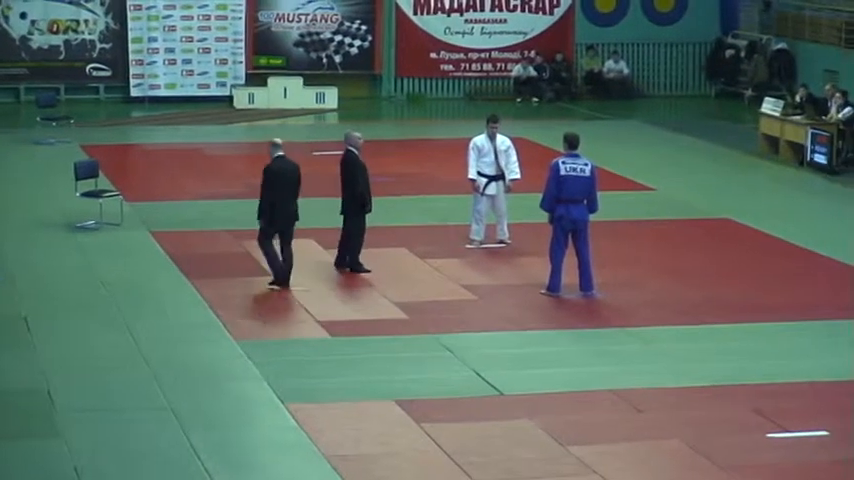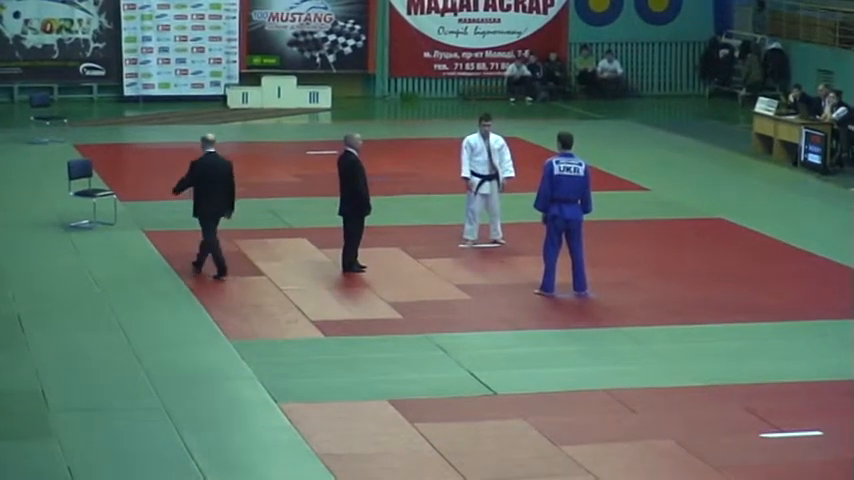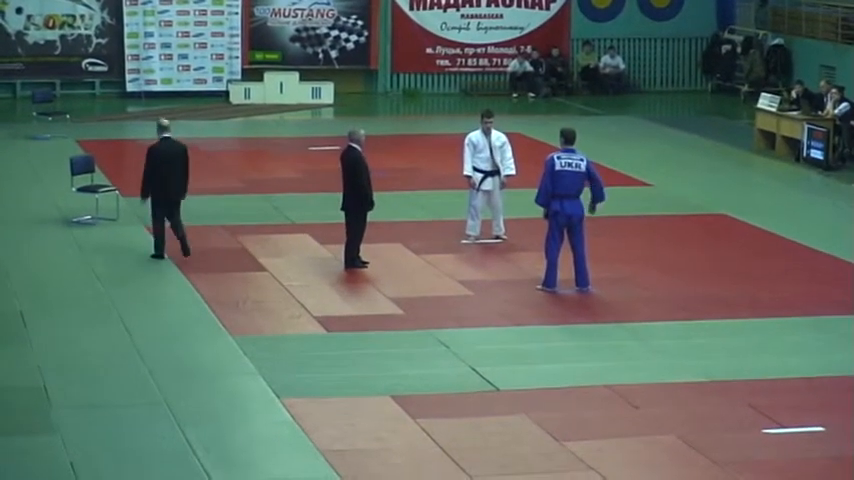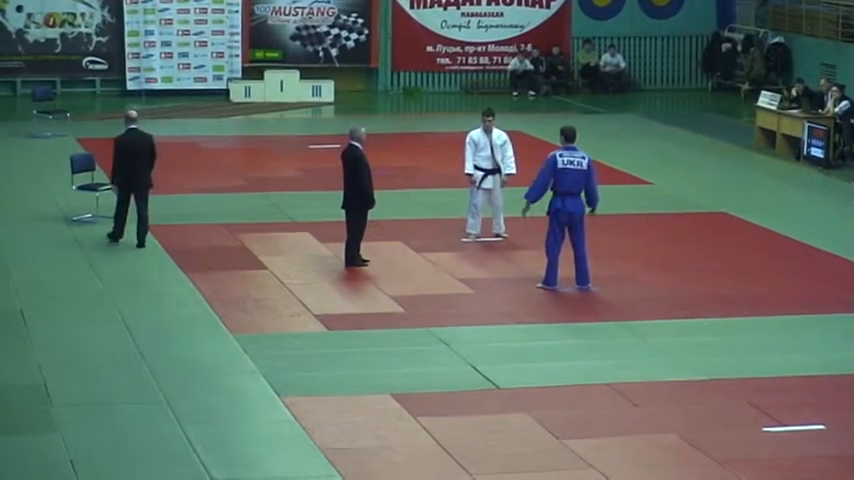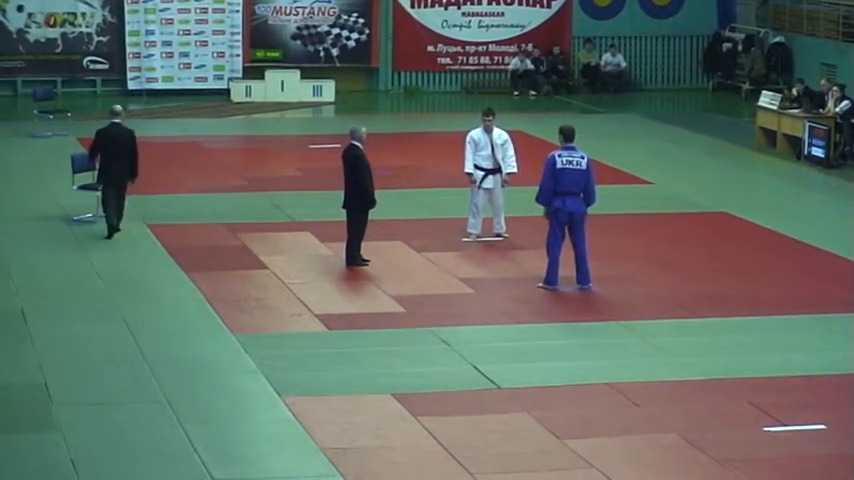
dt=0.7s
person 1, frame 1
left shoulder: (557, 164)
right shoulder: (588, 165)
left elbow: (551, 190)
right elbow: (592, 192)
left wrist: (549, 210)
right wrist: (590, 211)
left hip: (562, 211)
right hip: (581, 212)
left knee: (557, 250)
right knee: (583, 251)
left ankle: (554, 288)
right ankle: (587, 288)
person 1, frame 2
left shoulder: (551, 164)
right shoulder: (582, 165)
left elbow: (544, 190)
right elbow: (586, 193)
left wrist: (543, 211)
right wrist: (583, 211)
left hip: (556, 211)
right hip: (574, 212)
left knee: (551, 250)
right knee: (577, 251)
left ankle: (547, 288)
right ankle: (581, 288)
person 1, frame 3
left shoulder: (553, 159)
right shoulder: (584, 161)
left elbow: (546, 186)
right elbow: (597, 182)
left wrist: (545, 206)
right wrist: (595, 201)
left hip: (557, 206)
right hip: (576, 207)
left knee: (553, 246)
right knee: (578, 247)
left ankle: (550, 284)
right ankle: (583, 284)
person 1, frame 4
left shoulder: (555, 157)
right shoulder: (585, 158)
left elbow: (542, 181)
right elbow: (591, 185)
left wrist: (529, 201)
right wrist: (593, 204)
left hip: (559, 204)
right hip: (577, 205)
left knee: (554, 244)
right knee: (579, 245)
left ankle: (550, 282)
right ankle: (584, 282)
person 1, frame 5
left shoulder: (554, 157)
right shoulder: (584, 158)
left elbow: (547, 184)
right elbow: (589, 186)
left wrist: (546, 205)
right wrist: (586, 205)
left hip: (559, 204)
right hip: (577, 205)
left knee: (554, 244)
right knee: (579, 244)
left ankle: (551, 281)
right ankle: (584, 281)
person 2, frame 1
left shoulder: (270, 168)
right shoulder: (295, 166)
left elbow: (266, 194)
left wrist: (261, 215)
left hip: (273, 214)
right hip: (291, 212)
left knee: (264, 241)
right knee: (286, 245)
left ankle: (279, 273)
right ankle: (284, 279)
person 2, frame 2
left shoulder: (198, 164)
right shoulder: (226, 163)
left elbow: (187, 181)
right elbow: (231, 187)
left wrist: (176, 190)
right wrist: (230, 207)
left hip: (204, 207)
right hip: (220, 207)
left knee: (211, 237)
right knee: (209, 235)
left ankle: (221, 269)
right ankle: (199, 263)
person 2, frame 3
left shoulder: (153, 150)
right shoulder: (181, 147)
left elbow: (148, 172)
right elbow: (186, 170)
left wrist: (144, 194)
right wrist: (184, 189)
left hip: (158, 192)
right hip: (176, 191)
left knee: (158, 221)
right knee: (175, 219)
left ankle: (159, 251)
right ankle: (184, 246)
person 2, frame 4
left shoulder: (120, 140)
right shoulder: (148, 138)
left elbow: (117, 163)
right elbow: (152, 159)
left wrist: (115, 182)
left hip: (126, 180)
right hip: (143, 180)
left knee: (122, 207)
right knee: (143, 209)
left ankle: (117, 234)
right ankle: (142, 239)
person 2, frame 5
left shoulder: (102, 132)
right shoulder: (129, 133)
left elbow: (93, 151)
right elbow: (134, 155)
left wrist: (93, 159)
right wrist: (133, 174)
left hip: (106, 173)
right hip: (123, 172)
left knee: (107, 200)
right knee: (119, 198)
left ankle: (112, 224)
right ankle: (116, 224)
person 3, frame 1
left shoulder: (348, 156)
right shoulder: (352, 159)
right elbow: (357, 183)
left wrist: (364, 201)
right wrist: (365, 202)
left hip: (351, 201)
right hip: (356, 202)
left knee: (349, 232)
right knee: (357, 233)
left ankle: (342, 261)
right ankle: (354, 264)
person 3, frame 2
left shoulder: (344, 157)
right shoulder: (353, 160)
right elbow: (358, 185)
right wrist: (366, 204)
left hip: (348, 202)
right hip: (355, 204)
left knee: (352, 233)
right knee: (354, 234)
left ankle: (351, 261)
right ankle: (349, 264)
person 3, frame 3
left shoulder: (347, 153)
right shoulder: (356, 156)
right elbow: (362, 181)
right wrist: (369, 200)
left hip: (351, 198)
right hip: (358, 200)
left knee: (354, 230)
right knee: (356, 230)
left ankle: (354, 257)
right ankle: (351, 260)
person 3, frame 4
left shoulder: (348, 151)
right shoulder: (357, 155)
right elbow: (362, 180)
right wrist: (370, 198)
left hip: (351, 196)
right hip: (358, 198)
left knee: (355, 228)
right knee: (356, 229)
left ankle: (354, 255)
right ankle: (351, 258)
person 3, frame 5
left shoulder: (348, 150)
right shoulder: (358, 154)
right elbow: (363, 179)
right wrist: (371, 198)
left hip: (352, 196)
right hip: (359, 198)
left knee: (356, 228)
right knee: (357, 228)
left ankle: (355, 255)
right ankle: (352, 258)
person 4, frame 1
left shoulder: (505, 141)
right shoulder: (477, 141)
left elbow: (512, 160)
right elbow: (472, 161)
left wrist: (510, 179)
right wrist: (474, 180)
left hip: (499, 181)
right hip: (483, 180)
left knee: (501, 210)
right knee: (479, 210)
left ankle: (502, 236)
right ankle: (476, 238)
person 4, frame 2
left shoulder: (498, 140)
right shoulder: (470, 140)
left elbow: (505, 159)
right elbow: (465, 160)
left wrist: (505, 177)
right wrist: (467, 178)
left hip: (493, 180)
right hip: (476, 180)
left knee: (494, 210)
right knee: (473, 210)
left ankle: (496, 236)
right ankle: (469, 237)
person 4, frame 3
left shoulder: (501, 137)
right shoulder: (472, 137)
left elbow: (507, 157)
right elbow: (468, 158)
left wrist: (505, 175)
right wrist: (469, 176)
left hip: (495, 176)
right hip: (478, 176)
left knee: (497, 206)
right knee: (475, 205)
left ankle: (498, 232)
right ankle: (472, 233)
person 4, frame 4
left shoulder: (502, 136)
right shoulder: (473, 136)
left elbow: (508, 156)
right elbow: (469, 156)
left wrist: (506, 174)
right wrist: (470, 174)
left hip: (496, 175)
right hip: (479, 174)
left knee: (497, 204)
right knee: (475, 204)
left ankle: (499, 230)
right ankle: (473, 231)
person 4, frame 5
left shoulder: (502, 135)
right shoulder: (473, 135)
left elbow: (509, 155)
right elbow: (469, 155)
left wrist: (507, 173)
right wrist: (470, 174)
left hip: (497, 174)
right hip: (480, 174)
left knee: (498, 204)
right knee: (476, 204)
left ankle: (499, 230)
right ankle: (473, 231)
